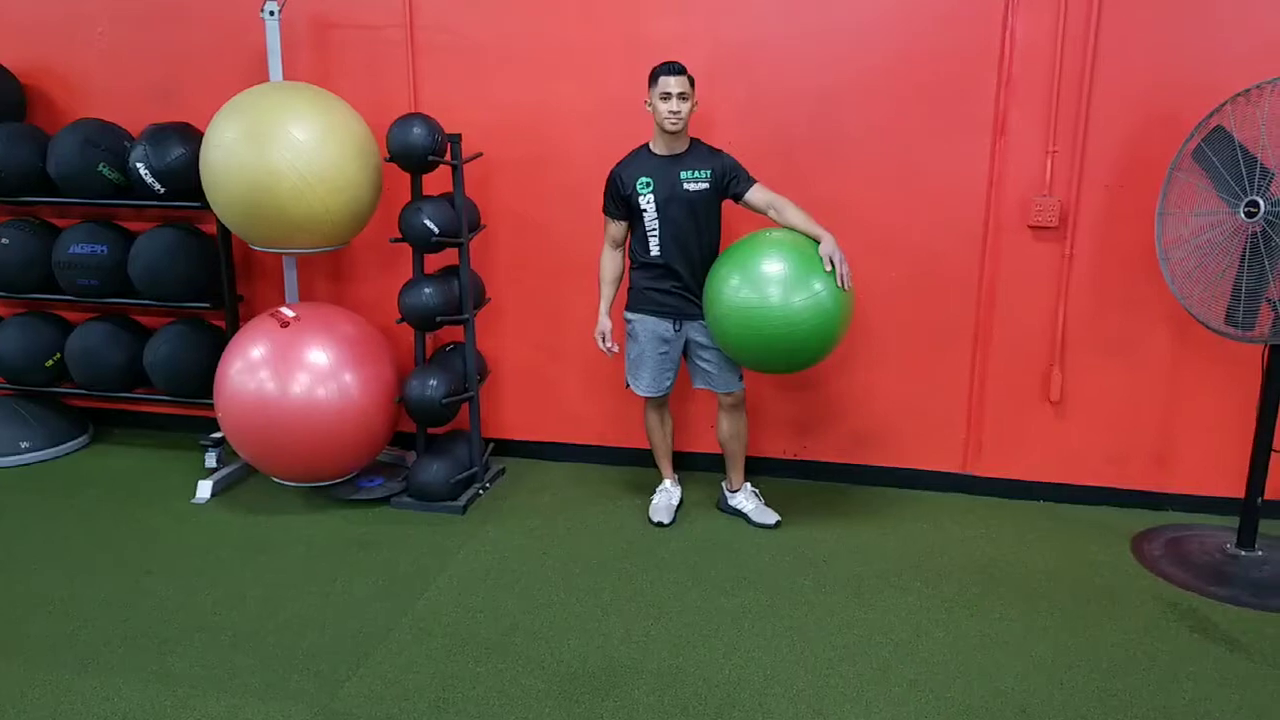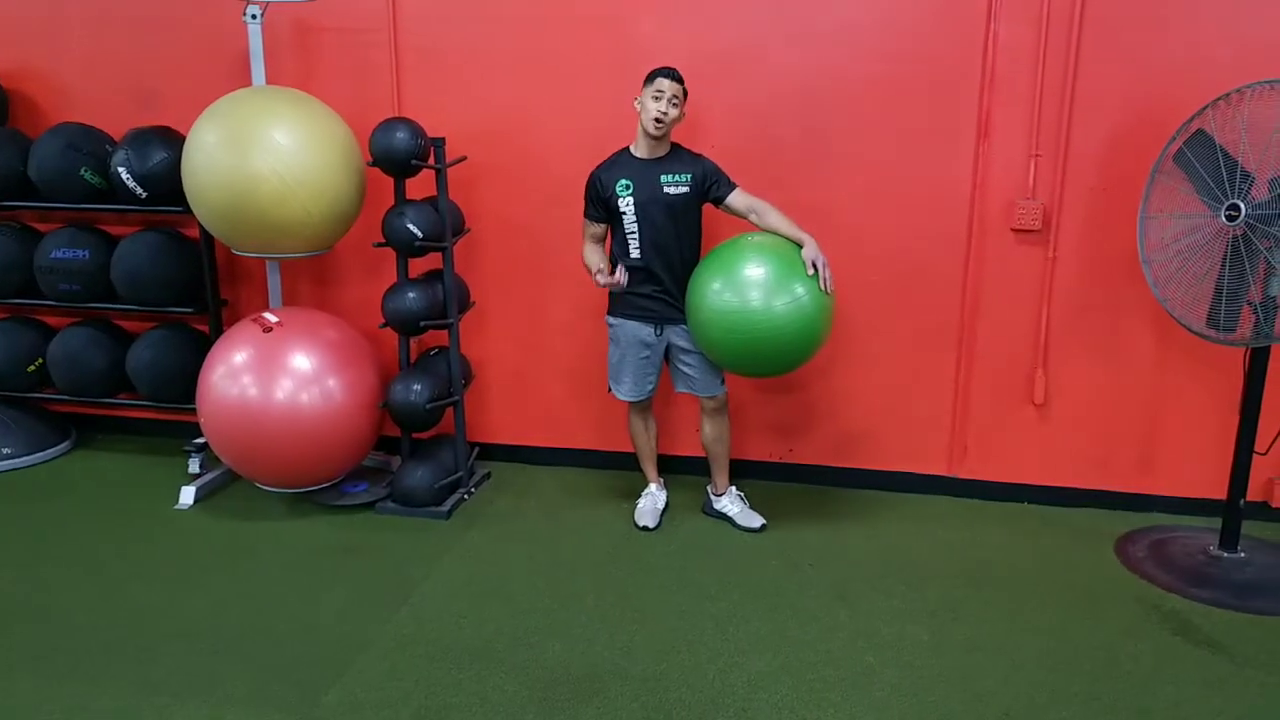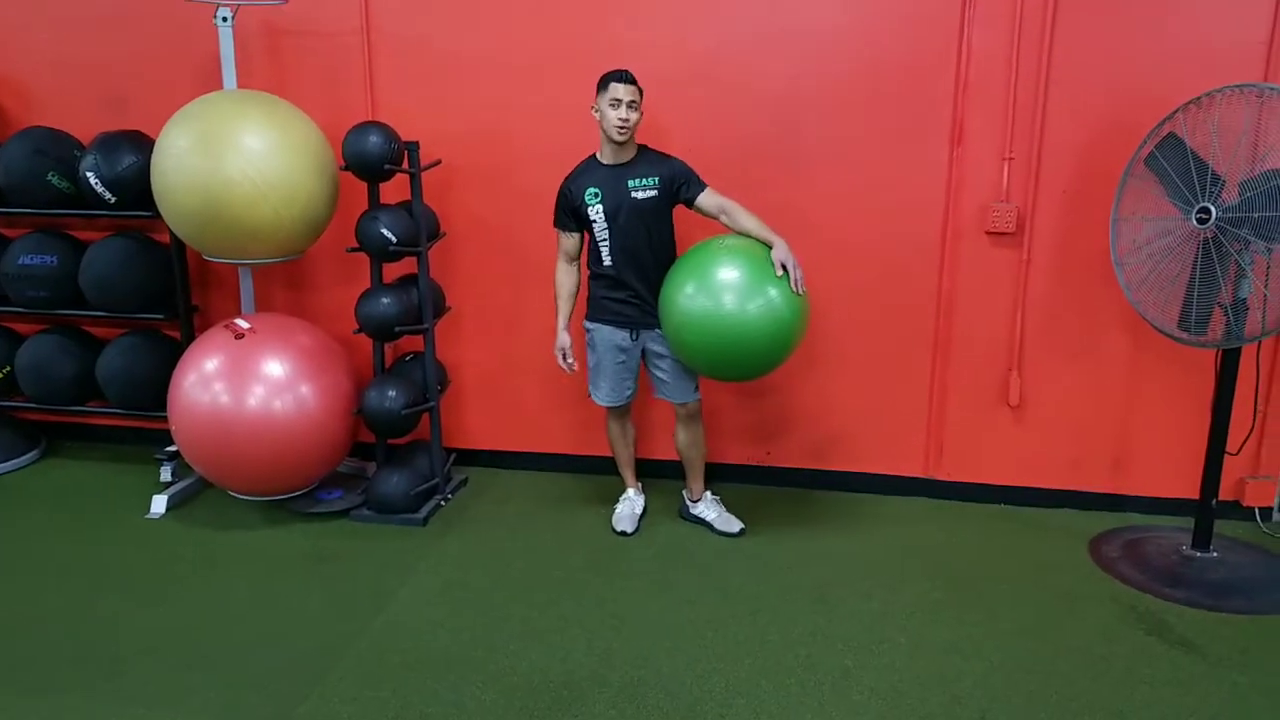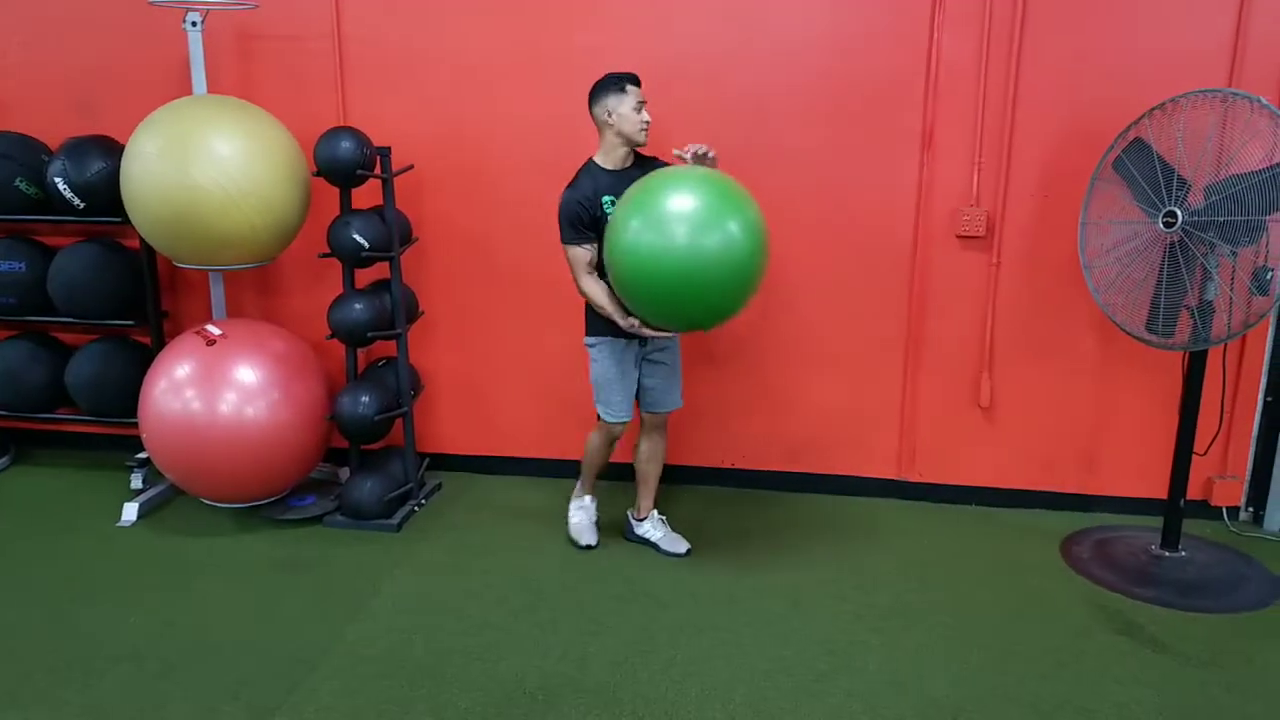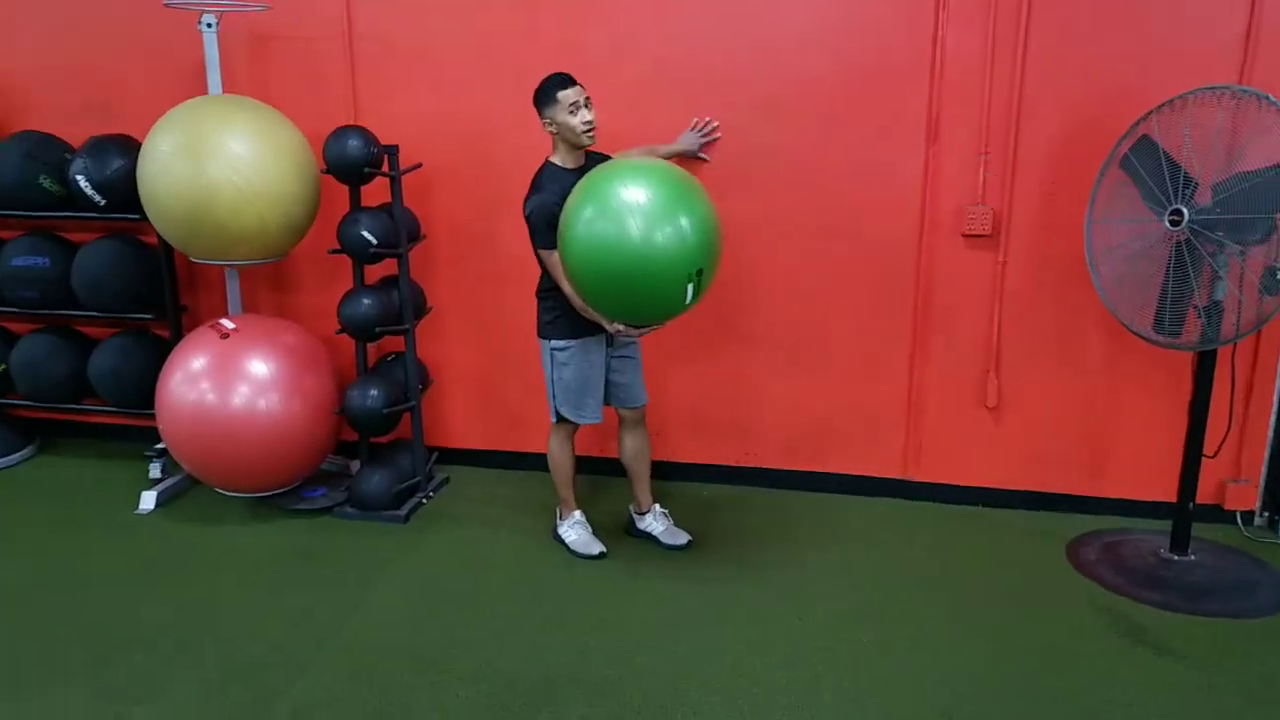
dt=1s
person 1, frame 1
left shoulder: (716, 164)
right shoulder: (626, 173)
left elbow: (771, 204)
right elbow: (614, 247)
left wrist: (824, 237)
right wrist: (604, 312)
left hip: (708, 306)
right hip: (650, 311)
left knee: (732, 397)
right knee: (655, 399)
left ankle: (736, 490)
right ankle: (668, 484)
person 1, frame 2
left shoulder: (696, 168)
right shoulder: (606, 176)
left elbow: (752, 208)
right elbow: (592, 241)
left wrist: (805, 241)
right wrist: (599, 272)
left hip: (689, 310)
right hip: (631, 314)
left knee: (714, 401)
right knee: (639, 403)
left ankle: (721, 494)
right ankle: (653, 488)
person 1, frame 3
left shoulder: (665, 169)
right shoulder: (576, 185)
left elbow: (722, 209)
right elbow: (567, 261)
left wrist: (776, 241)
right wrist: (561, 327)
left hip: (666, 315)
right hip: (608, 321)
left knee: (687, 407)
right knee: (616, 408)
left ankle: (698, 499)
right ankle: (631, 493)
person 1, frame 4
left shoulder: (656, 171)
right shoulder: (581, 194)
right elbow: (584, 275)
left wrist: (705, 169)
right wrist: (624, 320)
left hip: (662, 322)
right hip: (611, 329)
left knee: (656, 421)
right knee: (613, 424)
left ankle: (644, 518)
right ankle: (583, 496)
person 1, frame 5
left shoulder: (598, 164)
right shoulder: (544, 199)
left elbow: (627, 160)
right elbow: (565, 281)
left wrist: (677, 148)
right wrist: (607, 323)
left hip: (616, 316)
right hip: (570, 328)
left knee: (634, 414)
right knee: (567, 423)
left ankle: (645, 513)
right ankle: (569, 518)
